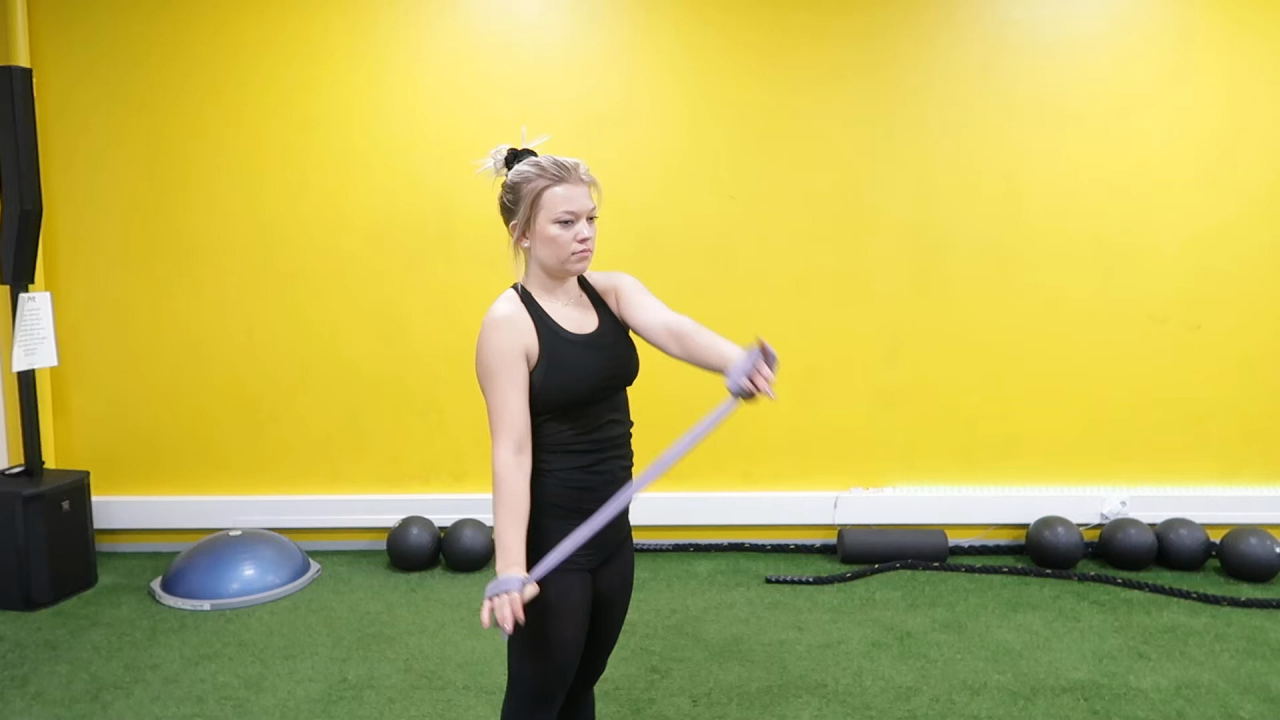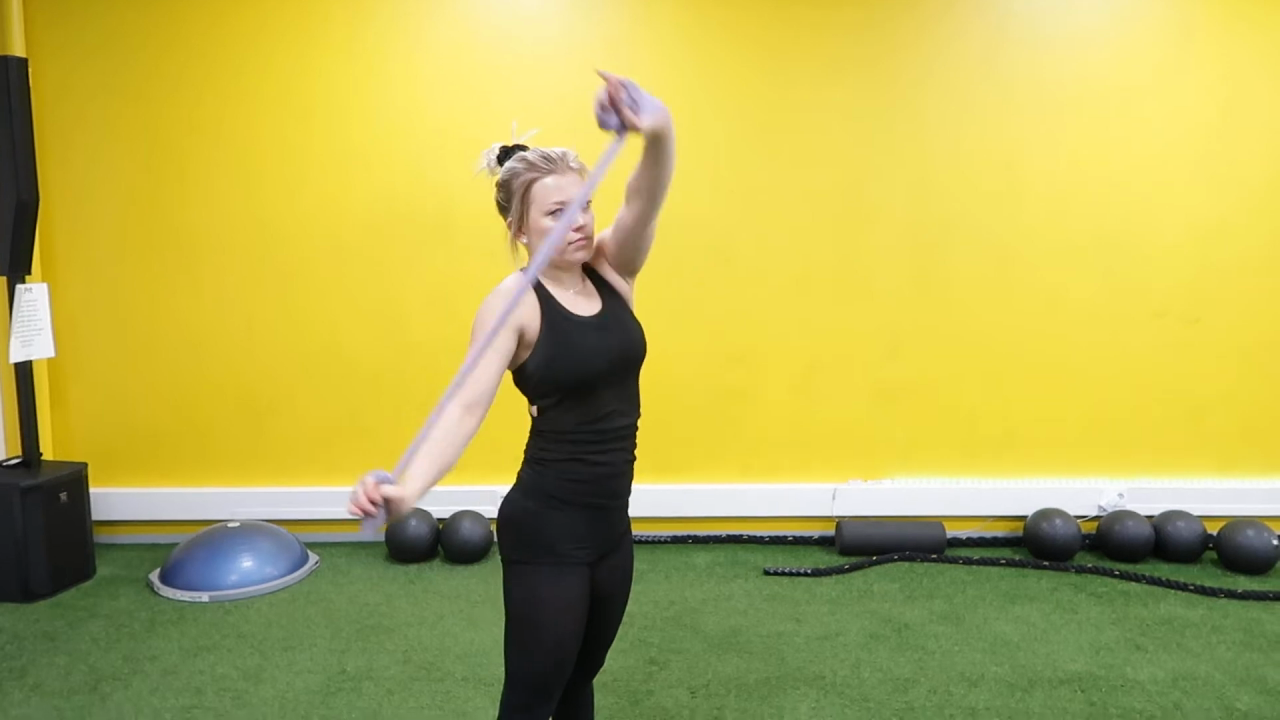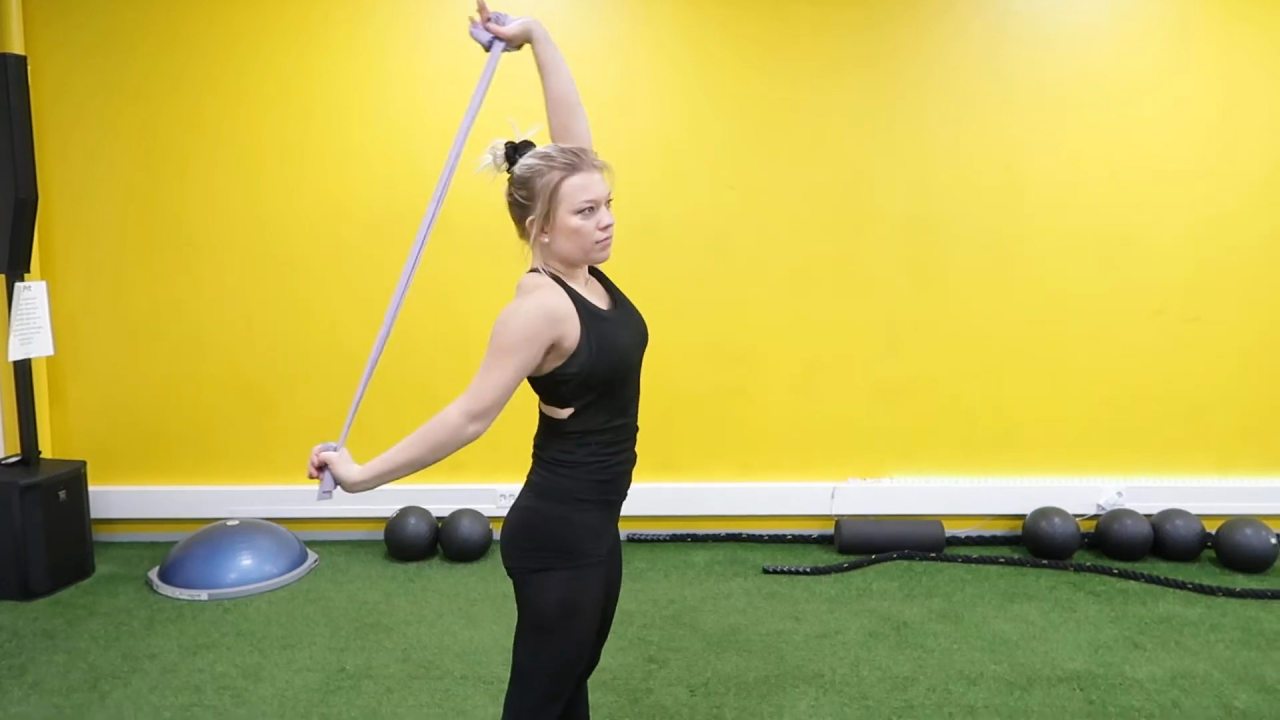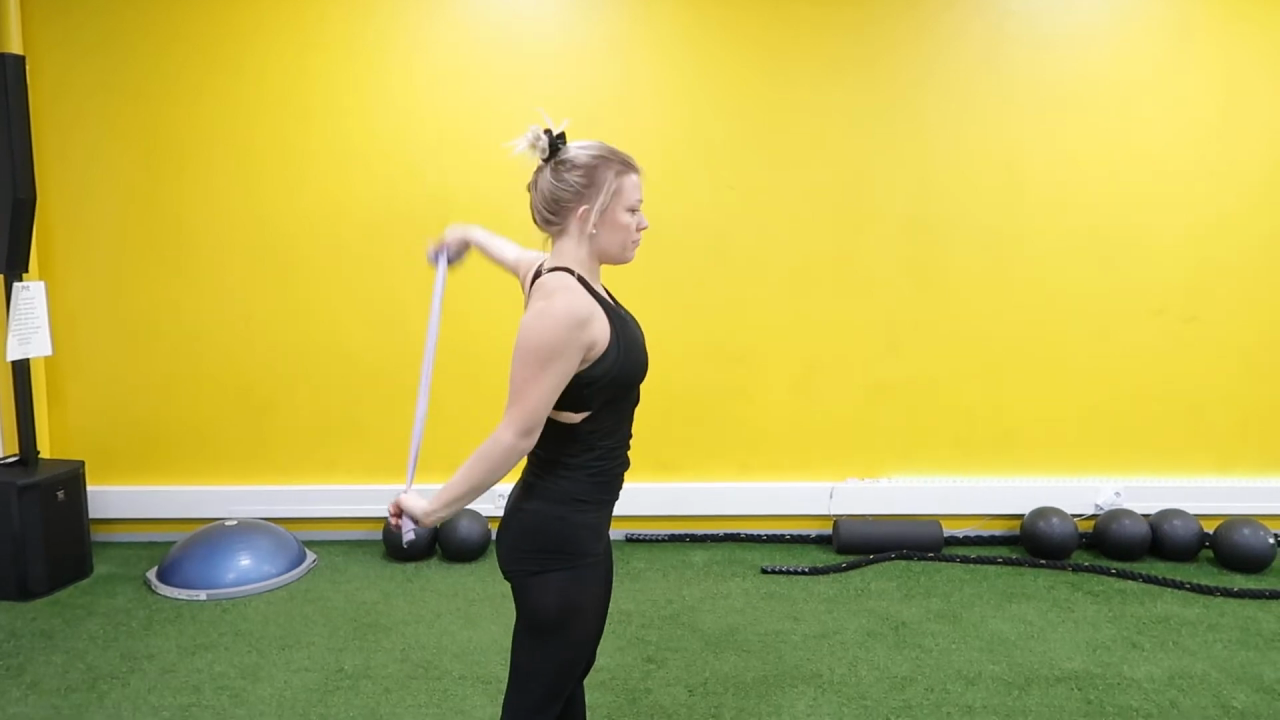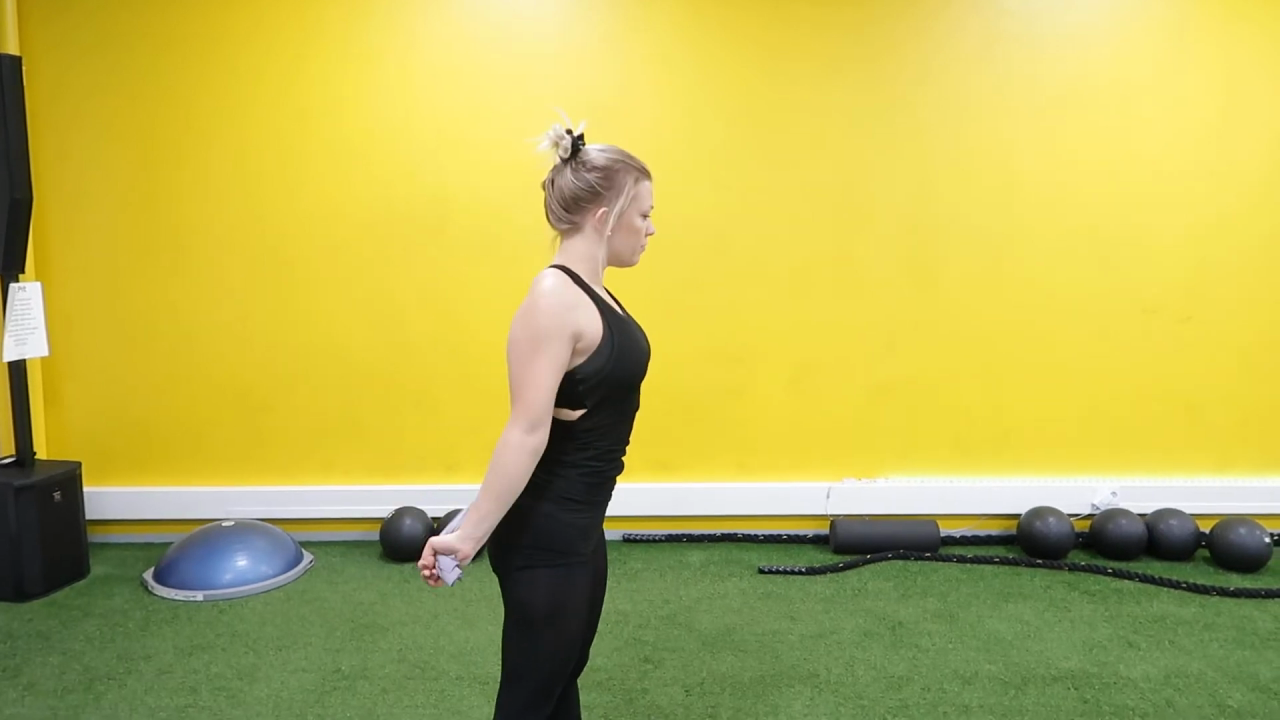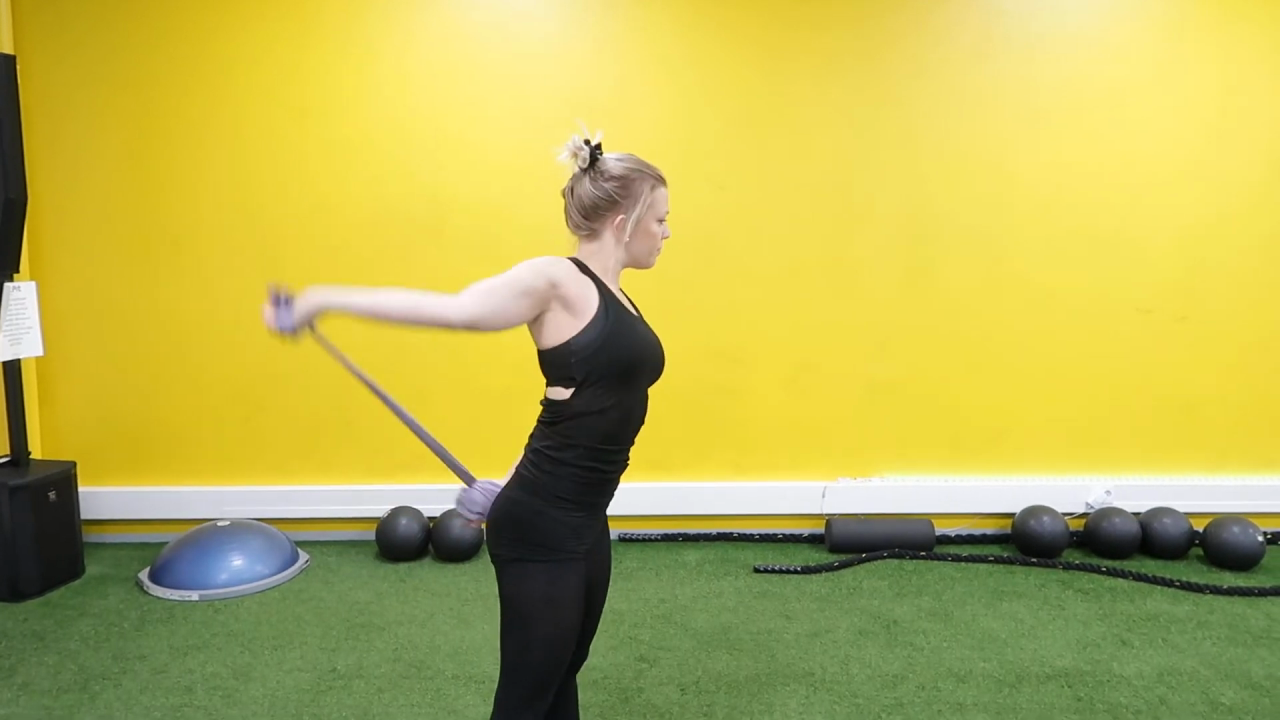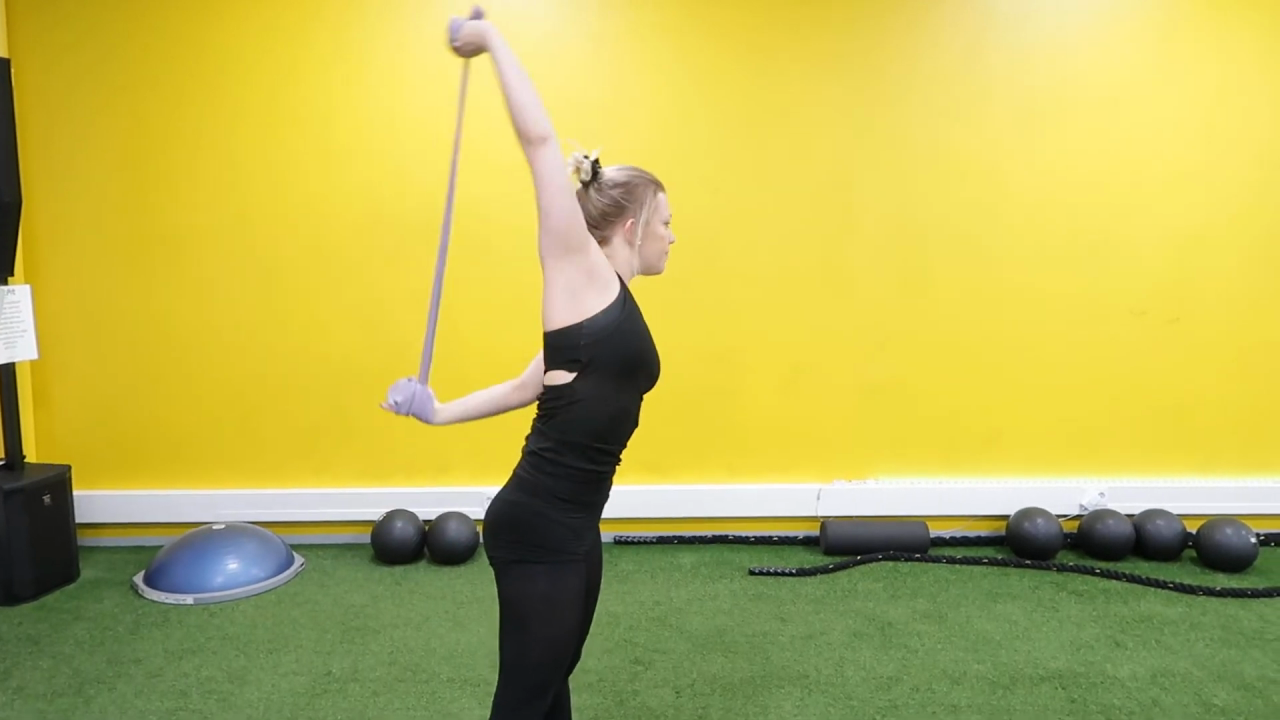
dt=0.4s
person 1, frame 1
left shoulder: (615, 292)
right shoulder: (509, 321)
left elbow: (673, 332)
right elbow: (512, 449)
left wrist: (734, 362)
right wrist: (511, 568)
left hip: (611, 530)
right hip: (554, 538)
person 1, frame 2
left shoulder: (614, 273)
right shoulder: (515, 302)
left elbow: (646, 199)
right elbow: (467, 399)
left wrist: (656, 136)
right wrist: (411, 489)
left hip: (609, 524)
right hip: (546, 528)
person 1, frame 3
left shoulder: (586, 274)
right shoulder: (541, 307)
left elbow: (569, 131)
right elbow: (471, 416)
right wrist: (367, 475)
left hip: (587, 527)
right hip: (558, 533)
person 1, frame 4
left shoulder: (565, 277)
right shoulder: (566, 307)
left elbow: (524, 260)
right elbow: (518, 432)
left wrist: (471, 235)
right wrist: (435, 506)
left hip: (573, 527)
right hip: (555, 535)
person 1, frame 5
left shoulder: (587, 294)
right shoulder: (553, 300)
right elbow: (527, 431)
right wrist: (469, 538)
left hip: (577, 526)
right hip: (544, 535)
person 1, frame 6
left shoulder: (613, 301)
right shoulder: (559, 283)
right elbow: (456, 310)
left wrist: (513, 474)
right wrist: (331, 300)
left hip: (582, 524)
right hip: (540, 526)
person 1, frame 7
left shoulder: (612, 308)
right shoulder: (578, 272)
left elbow: (532, 384)
right elbow: (540, 142)
left wrist: (445, 413)
right wrist: (495, 41)
left hip: (571, 524)
right hip: (538, 525)
